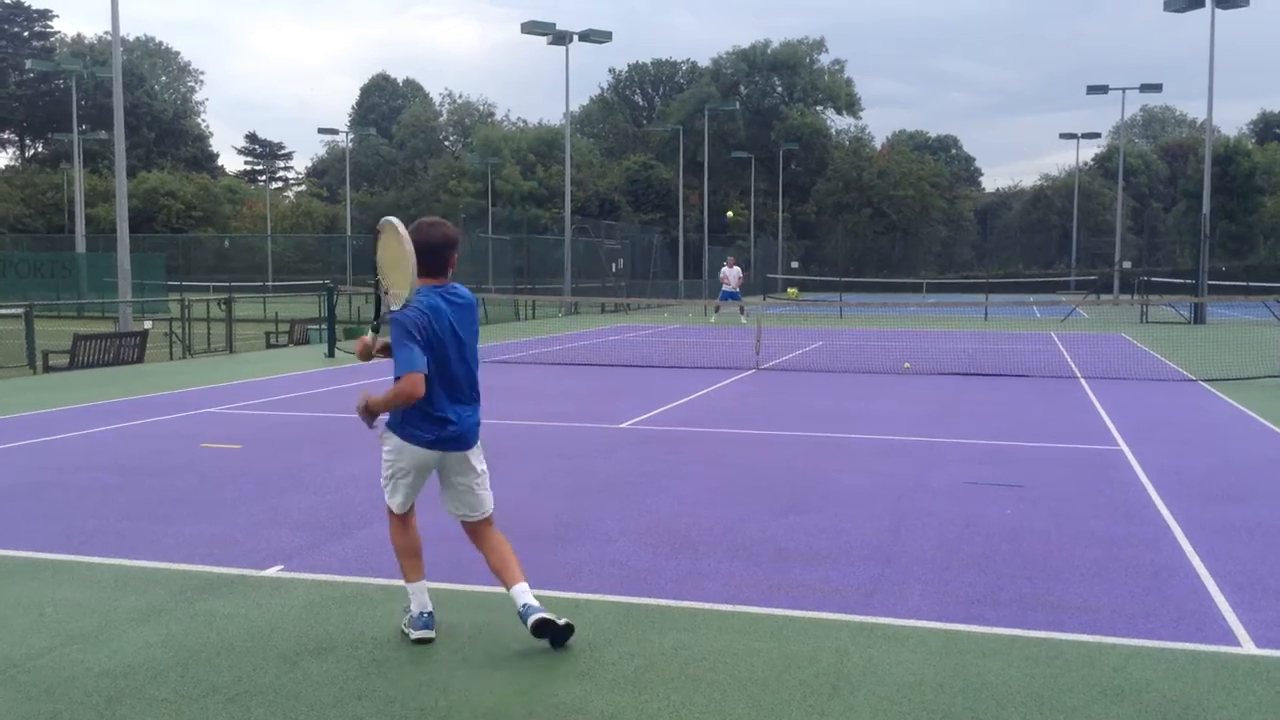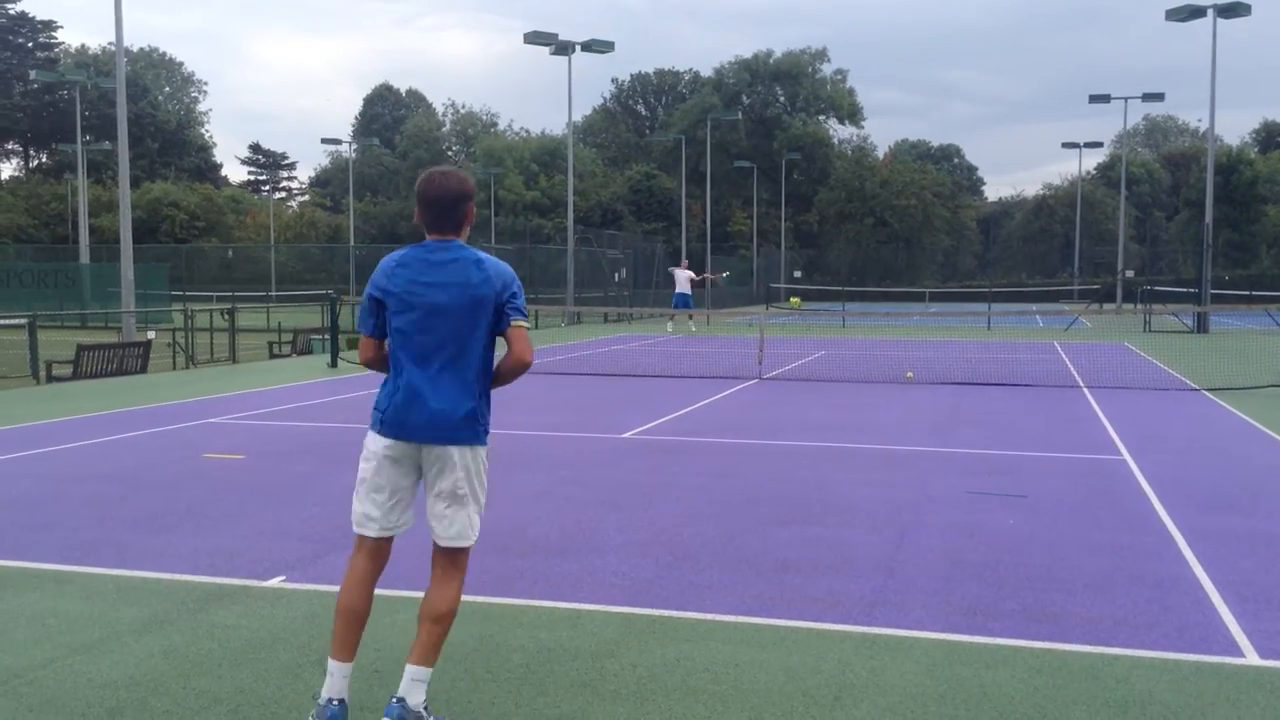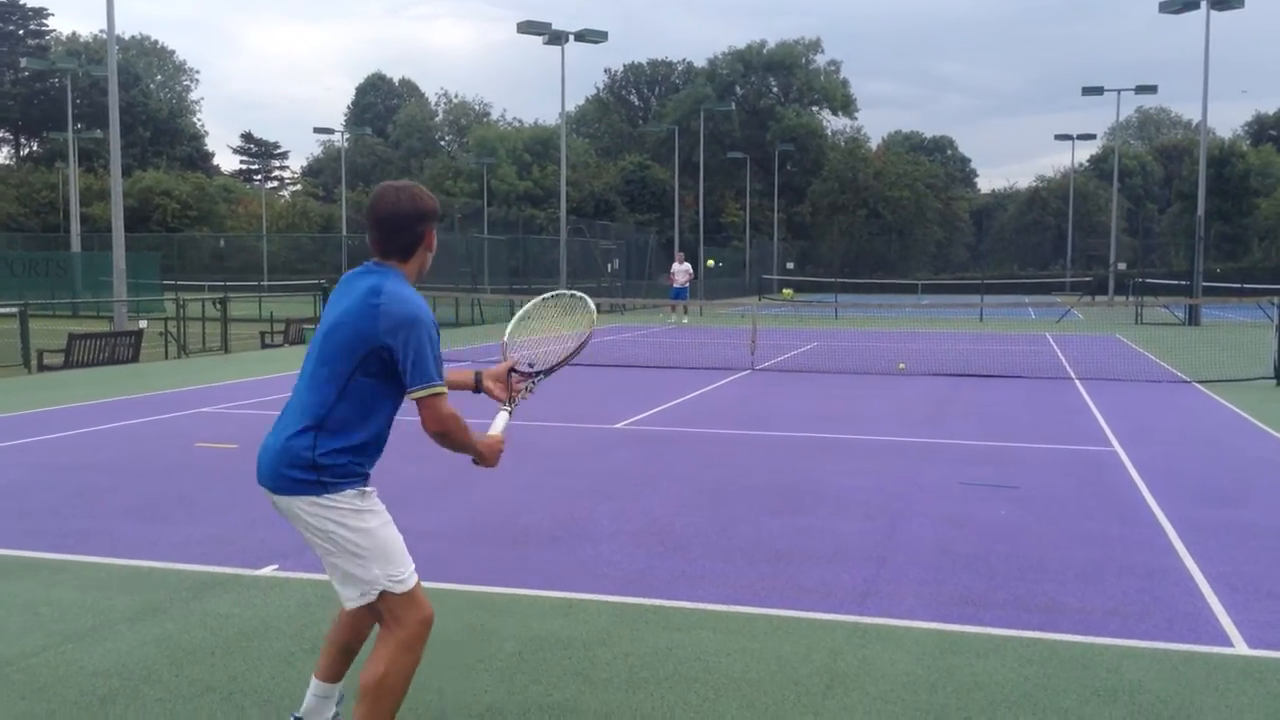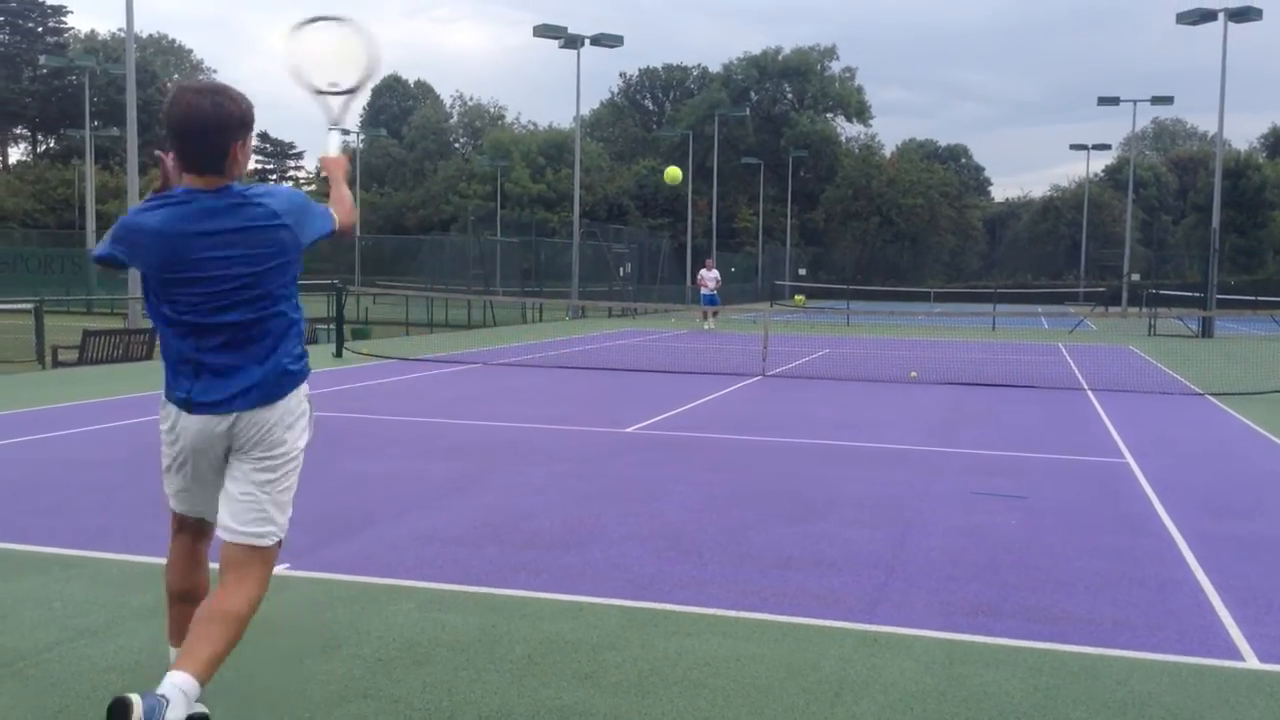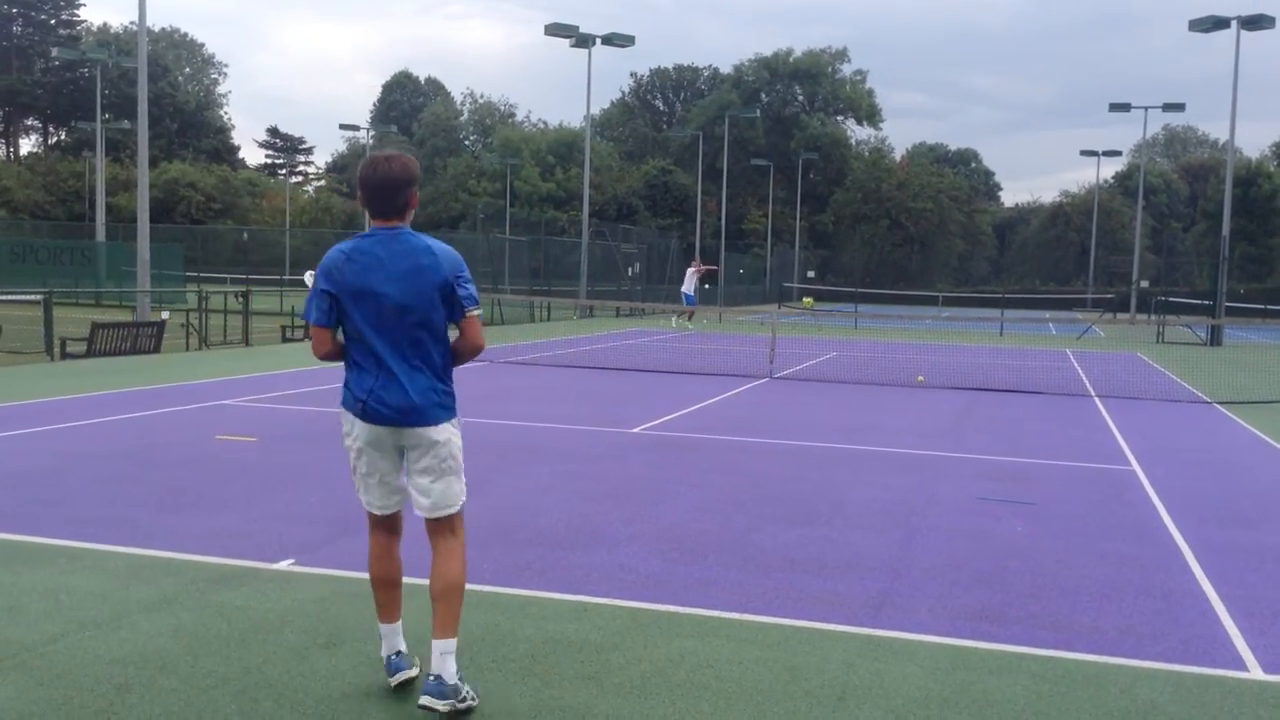
dt=1s
person 1, frame 1
left shoulder: (408, 313)
right shoulder: (466, 300)
left elbow: (413, 390)
left wrist: (374, 404)
right wrist: (381, 346)
left hip: (413, 436)
right hip: (462, 435)
left knee: (399, 515)
right knee: (483, 529)
left ankle: (420, 611)
right ankle: (530, 608)
person 1, frame 2
left shoulder: (390, 270)
right shoulder: (497, 275)
left elbow: (369, 355)
right elbow: (522, 358)
left hip: (394, 426)
right hip: (459, 432)
left knee: (367, 558)
right knee: (450, 564)
person 1, frame 3
left shoulder: (358, 287)
right shoulder: (405, 308)
right elbow: (437, 423)
left wrist: (475, 380)
right wrist: (481, 448)
left hip: (302, 468)
right hip: (323, 479)
left knee: (368, 603)
right knee: (410, 617)
person 1, frame 4
left shoulder: (146, 227)
right shoulder: (282, 209)
left elbow: (110, 254)
right elbow: (342, 218)
right wrist: (338, 174)
left hip: (195, 409)
right hip: (275, 406)
left knee: (190, 535)
right knee: (247, 570)
person 1, frame 5
left shoulder: (337, 261)
right shoulder: (442, 258)
left elbow: (323, 347)
right elbow: (472, 342)
left hip: (366, 413)
right hip: (428, 414)
left knee: (385, 527)
right knee: (448, 532)
left ankle: (396, 654)
right ankle: (441, 675)
